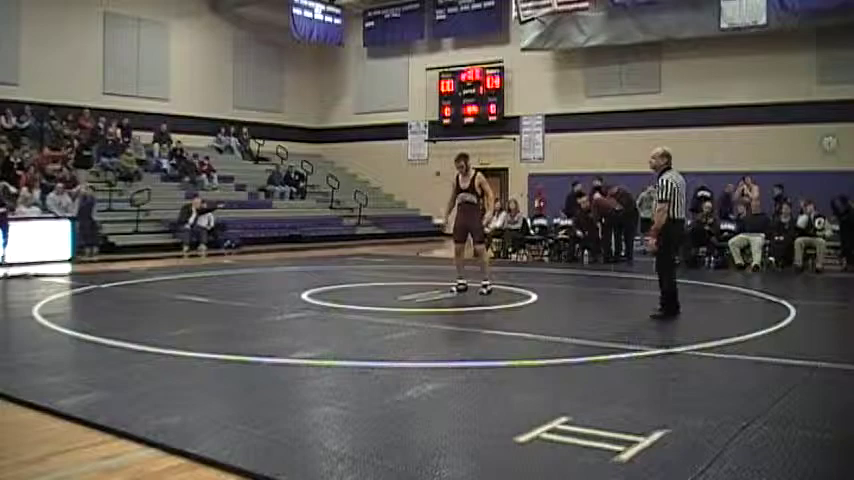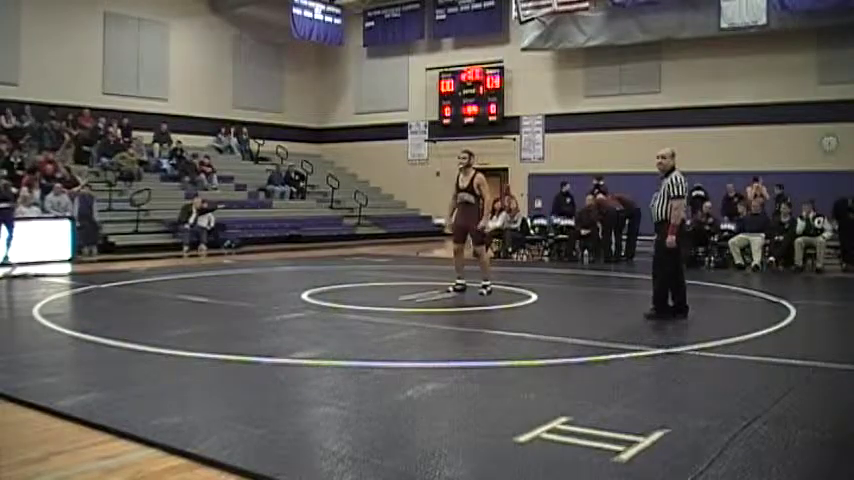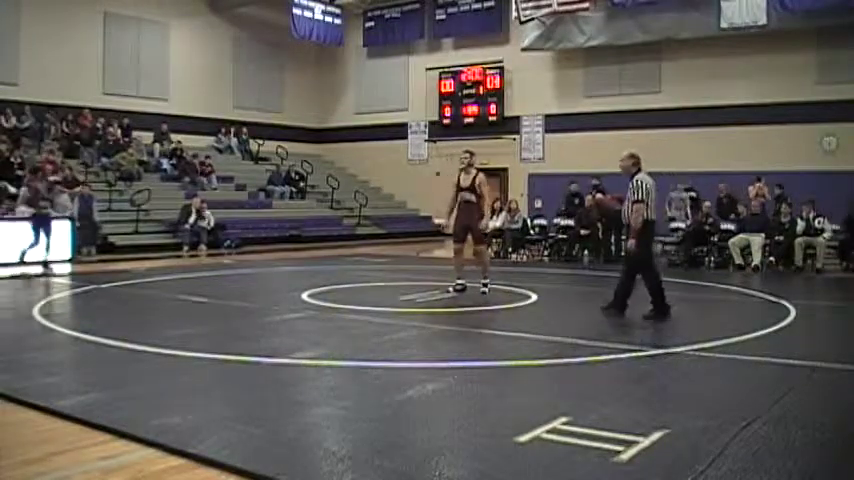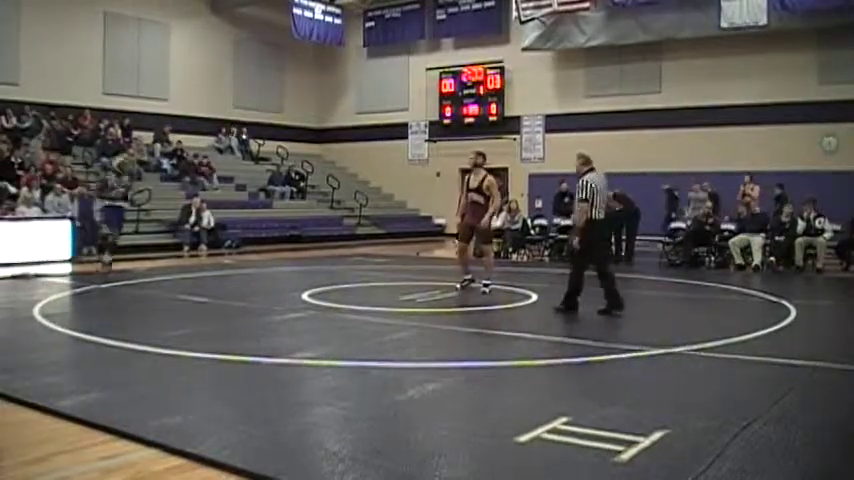
dt=1s
person 1, frame 1
left shoulder: (665, 180)
right shoulder: (676, 176)
left elbow: (662, 210)
left wrist: (654, 235)
left hip: (669, 228)
right hip: (677, 225)
left knee: (665, 268)
right knee: (665, 267)
left ankle: (669, 308)
right ankle: (671, 304)
person 1, frame 2
left shoulder: (675, 178)
right shoulder: (666, 179)
left elbow: (677, 208)
left wrist: (671, 233)
left hip: (669, 229)
right hip: (667, 229)
left knee: (661, 269)
right knee: (674, 270)
left ankle: (661, 308)
right ankle: (679, 307)
person 1, frame 3
left shoulder: (638, 181)
right shoulder: (641, 179)
left elbow: (638, 211)
left wrist: (633, 237)
left hip: (640, 230)
right hip: (641, 229)
left knee: (648, 270)
right knee: (629, 268)
left ankle: (661, 308)
right ankle: (618, 303)
person 1, frame 4
left shoulder: (585, 180)
right shoulder: (600, 177)
left elbow: (583, 209)
left wrist: (577, 234)
left hip: (588, 228)
right hip: (600, 226)
left knee: (577, 267)
right knee: (602, 267)
left ankle: (570, 303)
right ankle: (614, 302)
person 2, frame 1
left shoulder: (478, 177)
right shoulder: (456, 178)
left elbow: (490, 195)
right elbow: (452, 199)
left wrist: (490, 211)
right wrist: (446, 216)
left hip: (475, 216)
right hip: (460, 216)
left knee: (480, 249)
right knee: (458, 249)
left ankle: (486, 282)
right ankle: (461, 282)
person 2, frame 2
left shoulder: (478, 177)
right shoulder: (458, 177)
left elbow: (487, 198)
left wrist: (485, 219)
right wrist: (449, 217)
left hip: (474, 217)
right hip: (459, 217)
left knee: (480, 250)
right knee: (457, 249)
left ankle: (487, 283)
right ankle: (460, 282)
person 2, frame 3
left shoulder: (480, 177)
right shoulder: (458, 177)
left elbow: (486, 199)
right elbow: (453, 199)
left wrist: (485, 218)
right wrist: (448, 218)
left hip: (476, 216)
right hip: (461, 215)
left knee: (480, 249)
right knee: (457, 249)
left ankle: (485, 281)
right ankle: (460, 282)
person 2, frame 4
left shoulder: (488, 179)
right shoulder: (468, 178)
left elbow: (497, 200)
left wrist: (488, 216)
right wrist: (459, 216)
left hip: (482, 218)
right hip: (468, 216)
left knee: (486, 249)
right knee: (461, 247)
left ankle: (487, 282)
right ankle: (467, 276)
